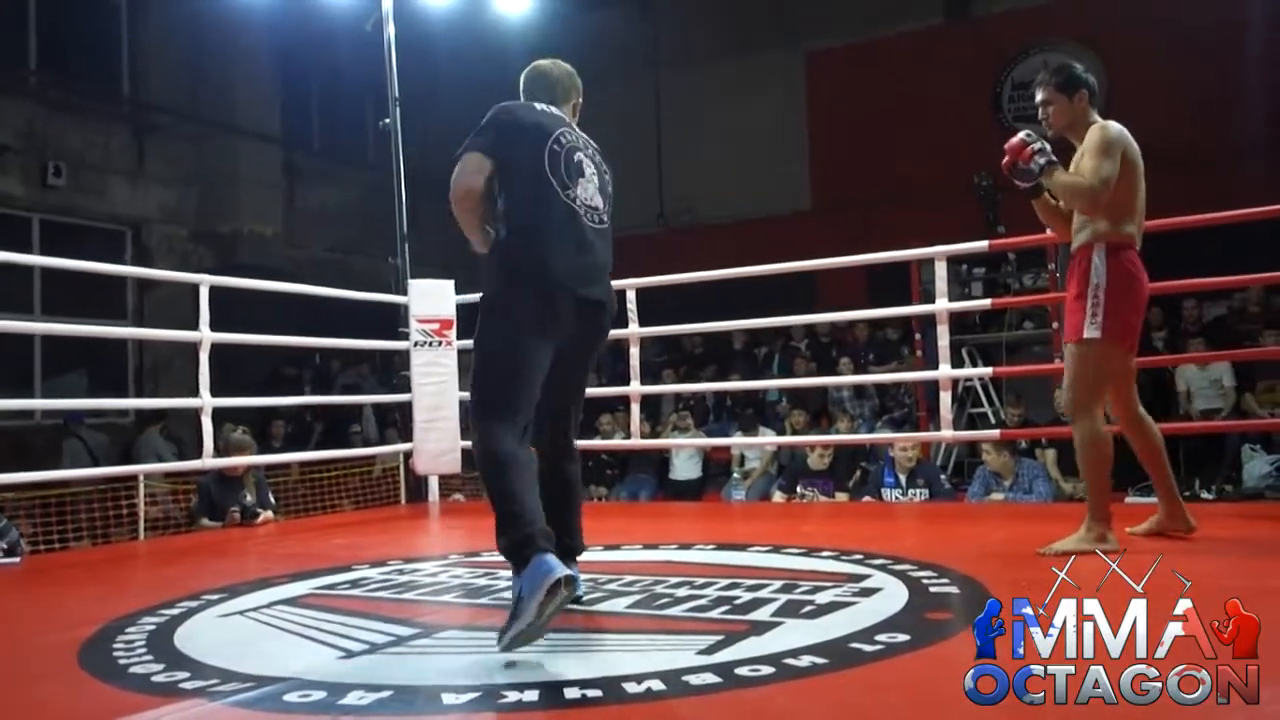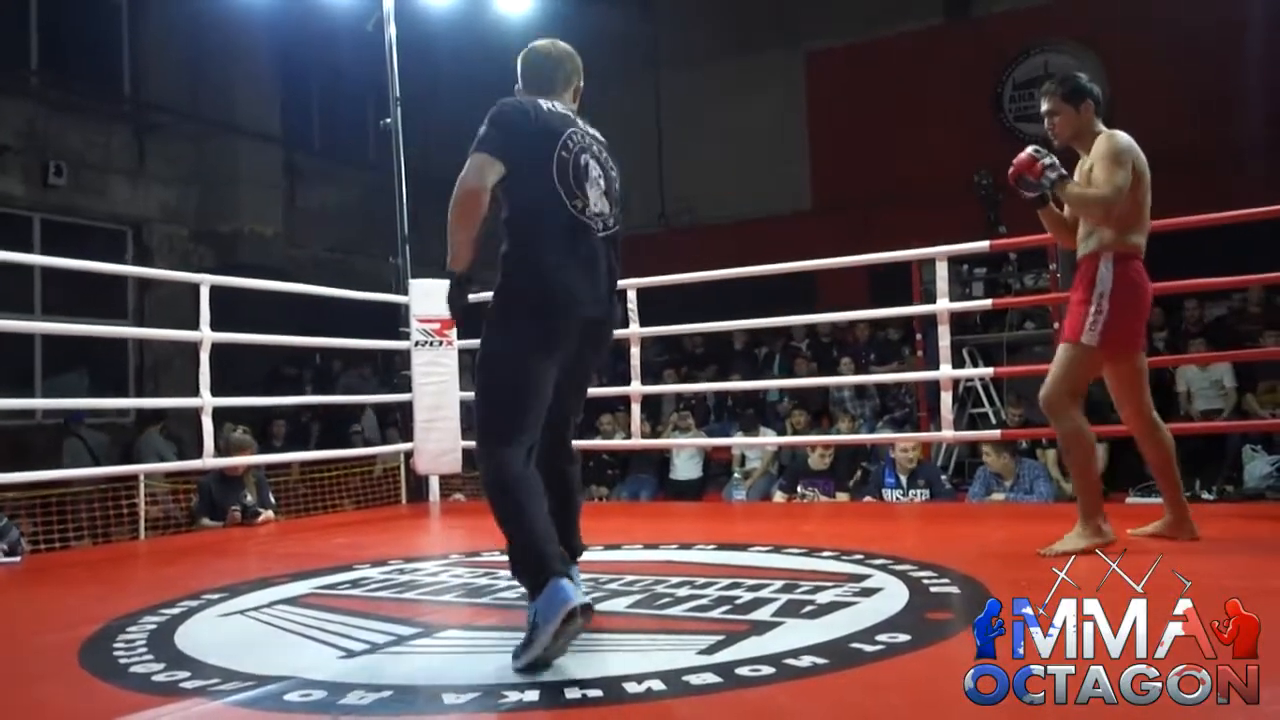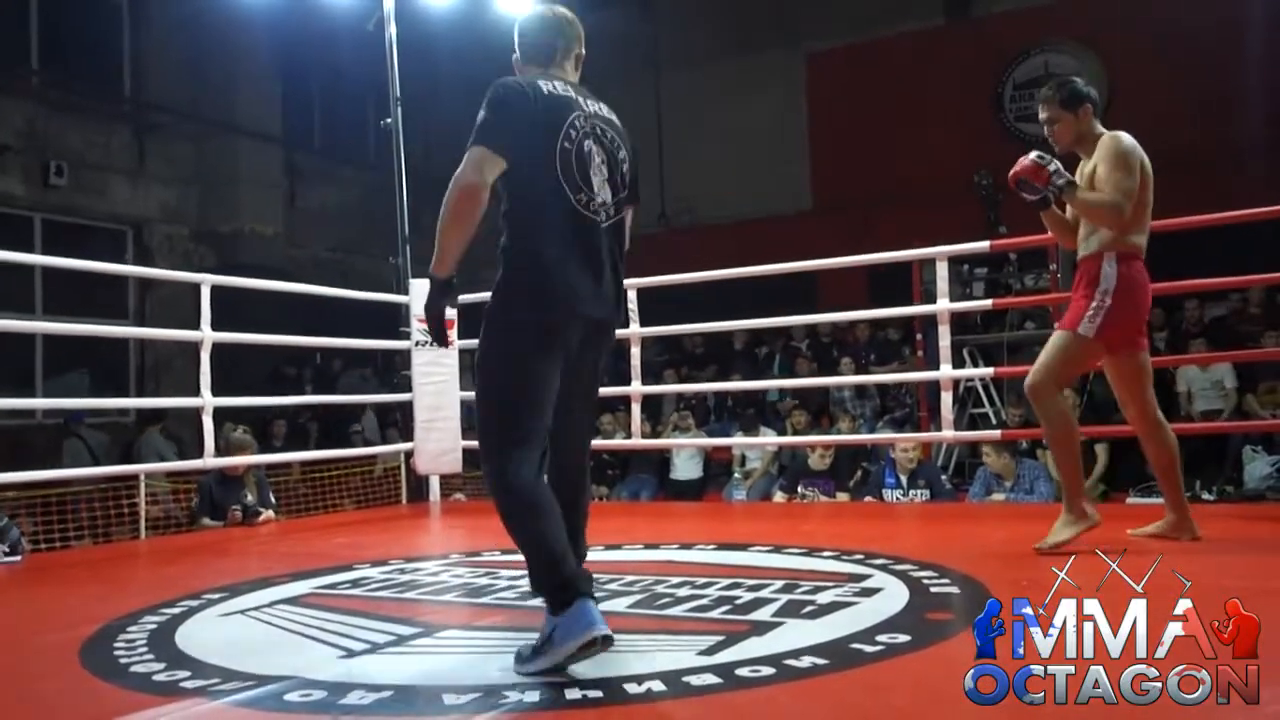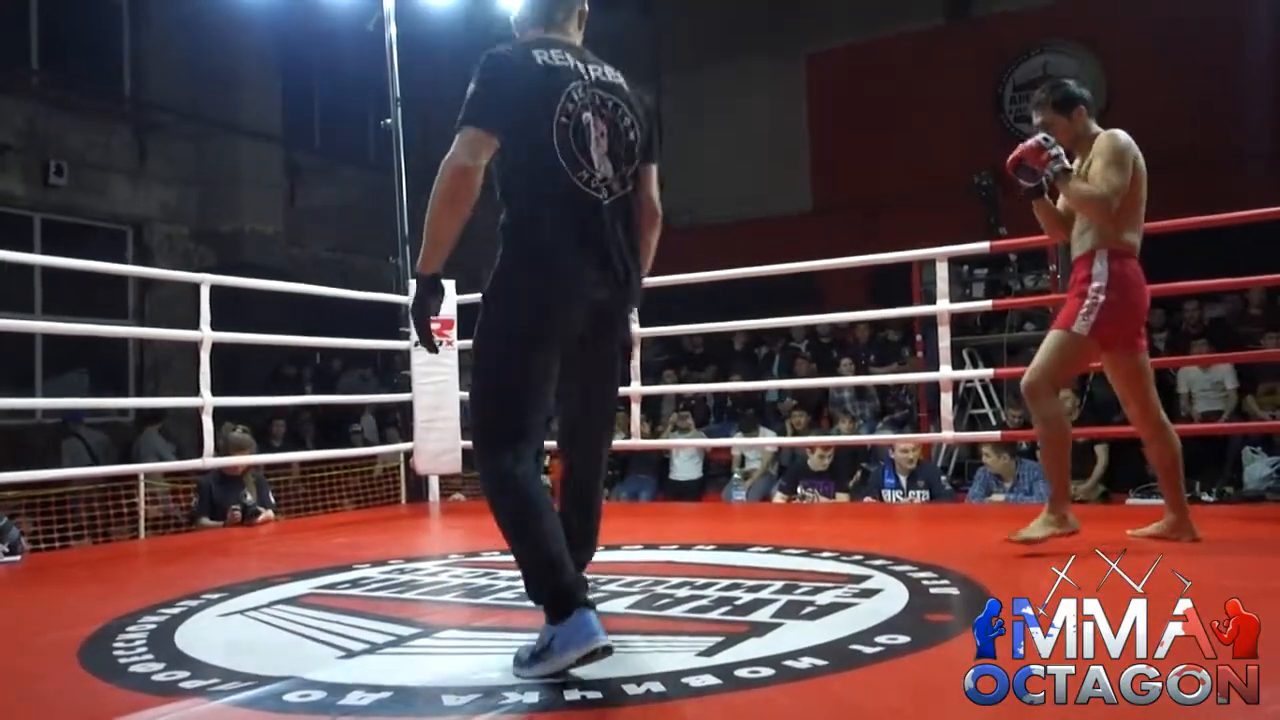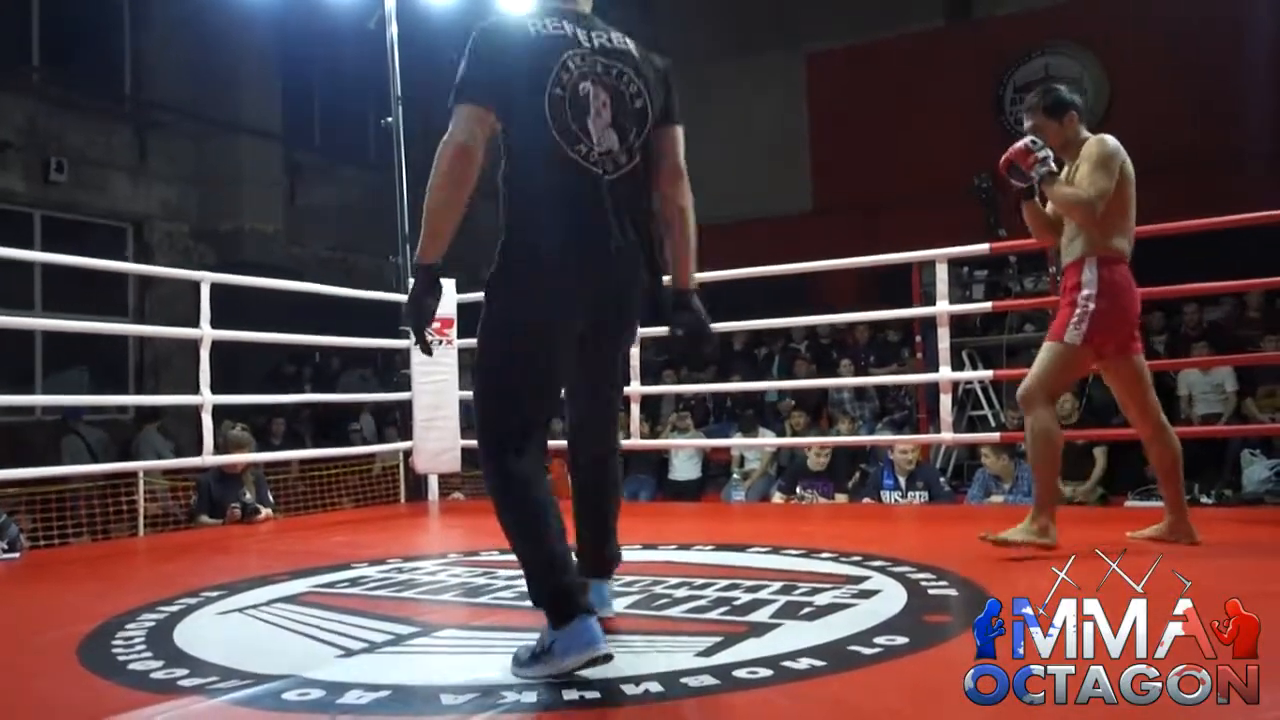
dt=0.1s
person 1, frame 1
left shoulder: (510, 117)
right shoulder: (597, 157)
left elbow: (464, 188)
left wrist: (486, 241)
left hip: (530, 288)
right hip: (593, 299)
left knee: (501, 426)
right knee: (556, 434)
left ankle: (537, 562)
right ankle: (563, 562)
person 1, frame 2
left shoulder: (514, 115)
right shoulder: (600, 143)
left elbow: (472, 190)
left wrist: (458, 272)
left hip: (535, 300)
right hip: (595, 310)
left knee: (504, 447)
right knee: (554, 443)
left ankle: (553, 588)
right ankle: (561, 578)
person 1, frame 3
left shoulder: (514, 96)
right shoulder: (612, 123)
left elbow: (472, 184)
left wrist: (440, 279)
left hip: (535, 299)
right hip: (600, 305)
left knee: (510, 450)
right knee: (566, 444)
left ankle: (573, 608)
right ankle: (568, 579)
person 1, frame 4
left shoulder: (507, 64)
right shoulder: (624, 90)
left elbow: (464, 168)
right elbow: (647, 207)
left wrist: (428, 275)
left hip: (534, 284)
right hip: (610, 290)
left knee: (504, 447)
right knee: (585, 440)
left ankle: (570, 614)
right ankle: (576, 576)
person 1, frame 5
right shoulder: (644, 63)
left elbow: (462, 148)
right elbow: (674, 178)
left wrist: (426, 268)
right wrist: (682, 290)
left hip: (537, 275)
right hip: (621, 277)
left knee: (509, 446)
right knee: (595, 437)
left ankle: (571, 621)
right ankle: (595, 583)
person 2, frame 1
left shoulder: (1105, 134)
right shoulder: (1089, 148)
left elbow: (1091, 200)
right elbow: (1067, 226)
left wrist: (1047, 165)
right wrist: (1034, 185)
left hip: (1105, 272)
right hip: (1110, 275)
left knee: (1081, 404)
right knee: (1123, 404)
left ankle: (1097, 527)
right ankle: (1172, 511)
person 2, frame 2
left shoulder: (1114, 145)
right shoulder: (1089, 160)
left elbow: (1105, 210)
right elbow: (1070, 235)
left wrist: (1056, 178)
right wrist: (1040, 196)
left hip: (1110, 282)
right hip: (1114, 286)
left knee: (1057, 399)
right knee: (1137, 411)
left ankle: (1093, 522)
right ankle: (1178, 517)
person 2, frame 3
left shoulder: (1117, 146)
right shoulder: (1090, 162)
left elbow: (1116, 214)
right elbow: (1072, 235)
left wrist: (1064, 185)
right wrist: (1042, 199)
left hip: (1112, 280)
right hip: (1109, 284)
left knee: (1041, 386)
right knee: (1142, 410)
left ankle: (1075, 507)
right ankle: (1179, 517)
person 2, frame 4
left shoulder: (1113, 143)
right shoulder: (1082, 161)
left elbow: (1102, 206)
right elbow: (1060, 230)
left wrist: (1059, 172)
right wrist: (1036, 187)
left hip: (1106, 280)
right hip: (1112, 285)
left knee: (1038, 386)
right knee: (1144, 410)
left ankle: (1058, 511)
right ankle: (1179, 517)
person 2, frame 5
left shoulder: (1101, 149)
right shoulder: (1072, 166)
left elbow: (1088, 211)
right elbow: (1049, 234)
left wrist: (1046, 175)
right wrist: (1027, 189)
left hip: (1097, 287)
right hip: (1101, 291)
left knee: (1034, 397)
right knee: (1145, 413)
left ankle: (1041, 521)
right ankle: (1178, 520)
